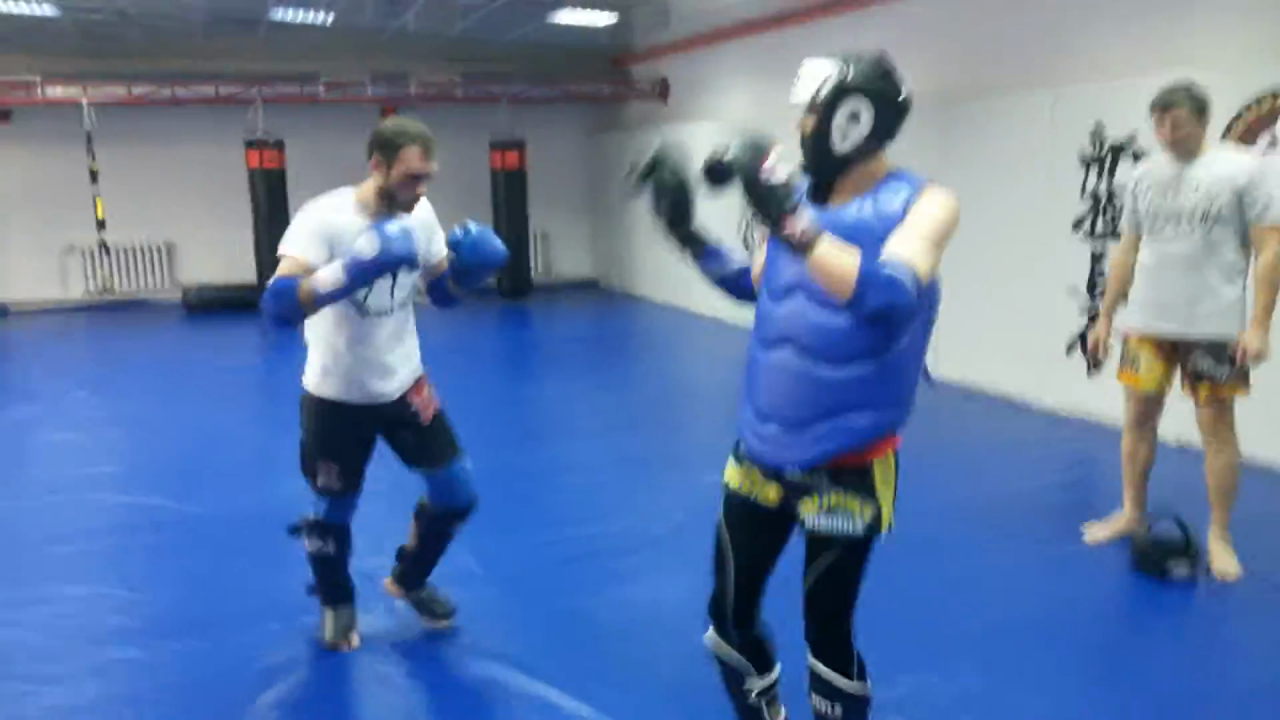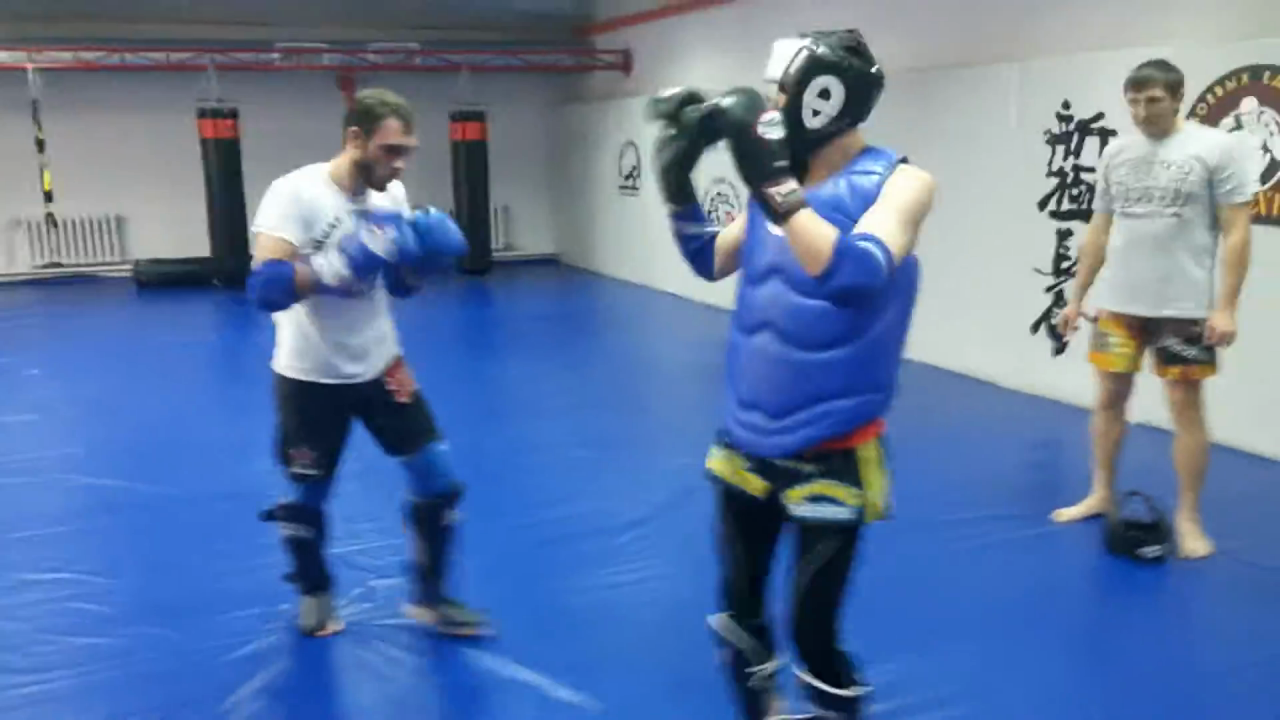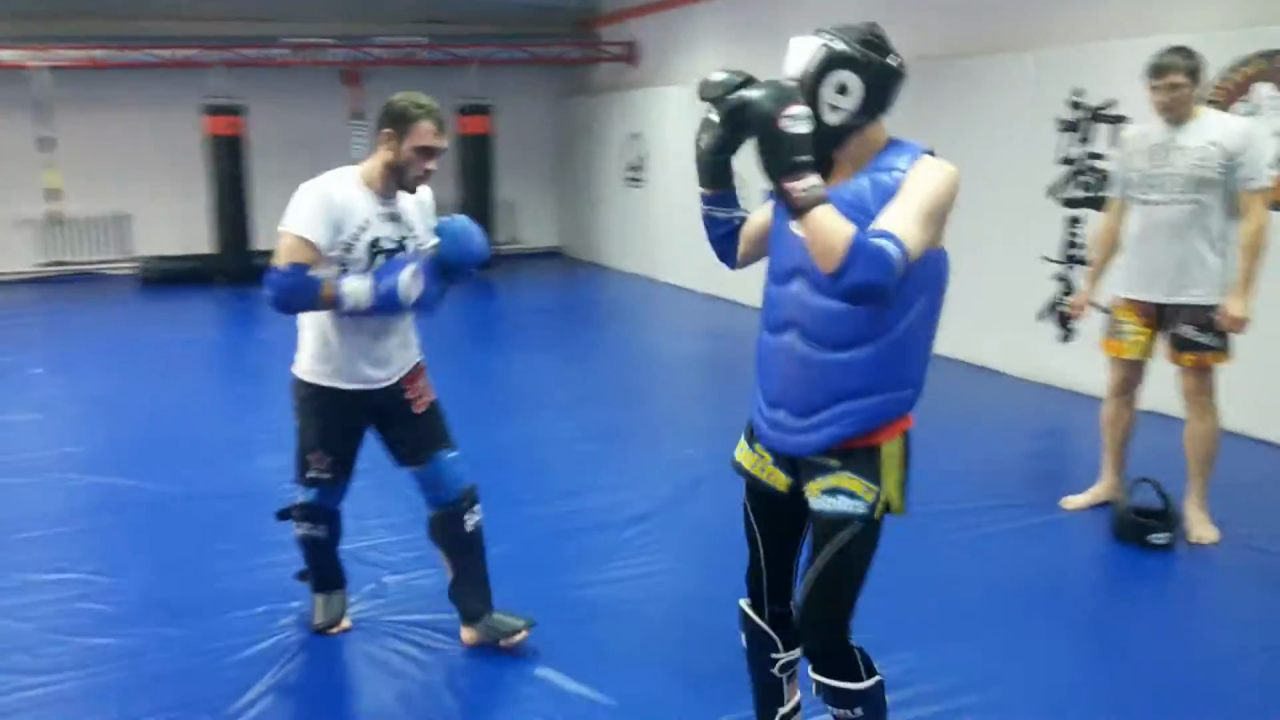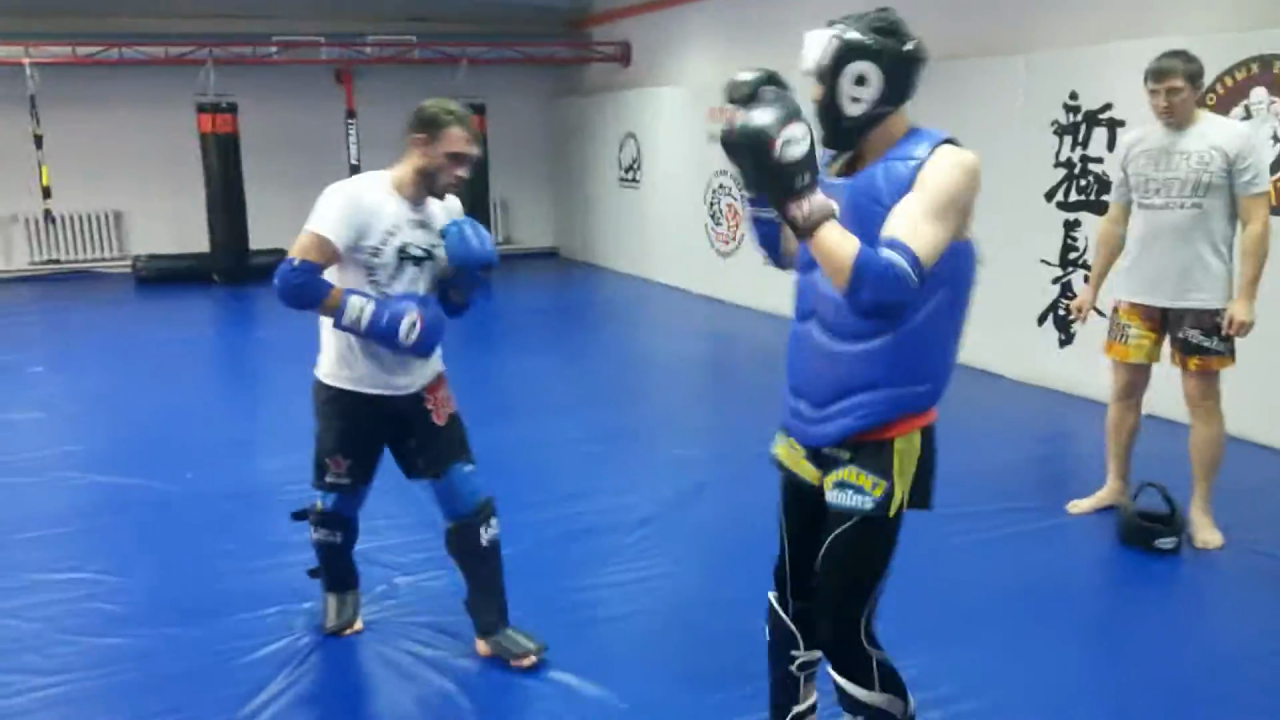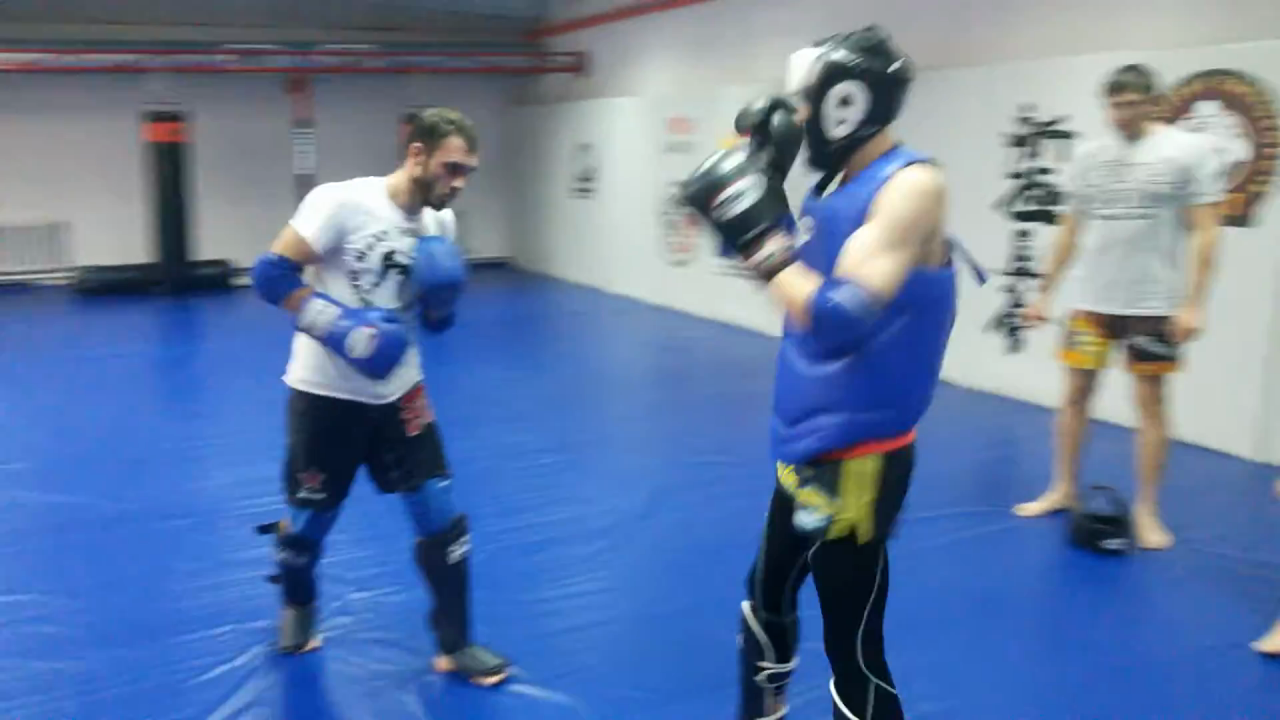
dt=0.1s
person 1, frame 1
left shoulder: (922, 206)
right shoulder: (799, 194)
left elbow: (883, 300)
right elbow: (754, 285)
left wrist: (790, 219)
right wrist: (686, 227)
left hip: (846, 462)
right hip: (764, 447)
left knee: (828, 637)
right knee: (731, 620)
person 1, frame 2
left shoulder: (900, 183)
right shoulder: (784, 179)
left elbow: (850, 277)
right elbow: (710, 262)
left wrist: (771, 183)
right wrist: (676, 174)
left hip: (831, 449)
right hip: (746, 437)
left knee: (813, 635)
right knee: (737, 614)
person 1, frame 3
left shoulder: (925, 176)
right shoulder: (811, 173)
left elbow: (865, 277)
right elbow: (734, 249)
left wrist: (795, 178)
right wrist: (715, 162)
left hip: (856, 445)
right hip: (775, 432)
left knee: (822, 628)
right knee: (763, 603)
person 1, frame 4
left shoulder: (945, 165)
right shoulder: (848, 166)
left elbow: (881, 288)
right elbow: (785, 251)
left wrist: (799, 187)
right wrist: (757, 162)
left hip: (883, 437)
right hip: (818, 426)
left knee: (847, 633)
right knee: (794, 591)
person 1, frame 5
left shoulder: (912, 187)
right shoulder: (844, 185)
left elbow: (836, 321)
right elbow: (808, 270)
left wrist: (756, 229)
right wrist: (768, 190)
left hip: (856, 461)
right hip: (810, 446)
left knee: (852, 651)
right knee: (766, 600)
person 2, frame 1
left shoulder: (419, 216)
right shoulder: (323, 218)
left elbow: (446, 292)
right elbow: (278, 306)
left wrist: (472, 267)
right wrist: (352, 268)
left hip: (403, 383)
right hip: (337, 394)
left knee: (455, 492)
right knee: (334, 510)
left ankle: (410, 579)
right ankle: (338, 606)
person 2, frame 2
left shoulder: (393, 197)
right shoulder: (294, 194)
right elbow: (266, 288)
left wrist: (424, 257)
right wrist: (359, 259)
left hip: (380, 365)
right hip: (311, 375)
left knee: (438, 479)
right knee: (307, 497)
left ankle: (431, 595)
right ankle: (314, 592)
person 2, frame 3
left shoulder: (419, 201)
right shoulder: (324, 195)
right elbow: (284, 290)
left wrist: (448, 266)
right wrist: (379, 289)
left hip: (400, 372)
right hip: (330, 381)
left knee: (452, 489)
right knee: (321, 499)
left ankle: (478, 616)
right ankle: (328, 590)
person 2, frame 4
left shoulder: (449, 211)
right shoulder: (354, 199)
right elbow: (292, 281)
left wrist: (470, 276)
right wrist: (380, 318)
left hip: (421, 381)
right hip: (352, 385)
left knee: (468, 500)
right knee: (340, 502)
left ankle: (492, 628)
right ankle: (341, 589)
person 2, frame 5
left shoulder: (440, 221)
right shoulder: (342, 202)
right elbow: (269, 276)
left wrist: (443, 293)
right wrist: (340, 329)
left hip: (397, 391)
right hip: (326, 394)
left knee: (440, 515)
right knee: (310, 520)
left ankle: (455, 644)
right ankle: (298, 604)
person 3, frame 1
right shoulder: (1144, 175)
right elbow: (1126, 251)
right wrist: (1105, 317)
left hip: (1212, 327)
right hip: (1146, 323)
left knee: (1216, 427)
right knee: (1138, 417)
left ankle: (1219, 537)
right ankle: (1131, 513)
person 3, frame 2
left shoulder: (1216, 148)
right shoulder: (1117, 152)
left elbow: (1237, 231)
right elbow: (1099, 230)
left wrist: (1226, 305)
right wrist: (1077, 296)
left hip: (1184, 307)
right hip: (1118, 303)
left knee: (1185, 408)
right knee: (1109, 397)
left ankle: (1188, 518)
right ankle: (1101, 494)
person 3, frame 3
left shoulder: (1235, 133)
right shoulder: (1134, 139)
left elbow: (1254, 217)
right elbow: (1113, 217)
left wrist: (1241, 292)
right wrist: (1089, 283)
left hip: (1198, 294)
right hip: (1133, 290)
left knee: (1198, 394)
right knee: (1120, 384)
left ankle: (1196, 505)
right ankle: (1110, 481)
person 3, frame 4
left shoulder: (1235, 138)
right shoulder: (1134, 143)
left elbow: (1256, 222)
right elbow: (1115, 221)
left wrist: (1246, 296)
right wrist: (1091, 285)
left hip: (1202, 299)
right hip: (1138, 294)
left knee: (1202, 399)
right knee: (1124, 388)
left ankle: (1200, 509)
right ankle: (1115, 487)
person 3, frame 5
left shoulder: (1188, 150)
right shoulder: (1090, 155)
left elbow: (1205, 230)
right elbow: (1070, 231)
left wrist: (1193, 303)
right wrist: (1043, 294)
left hip: (1152, 306)
right hip: (1090, 301)
left knee: (1150, 402)
right knee: (1075, 393)
left ankle: (1147, 510)
right ankle: (1063, 490)
